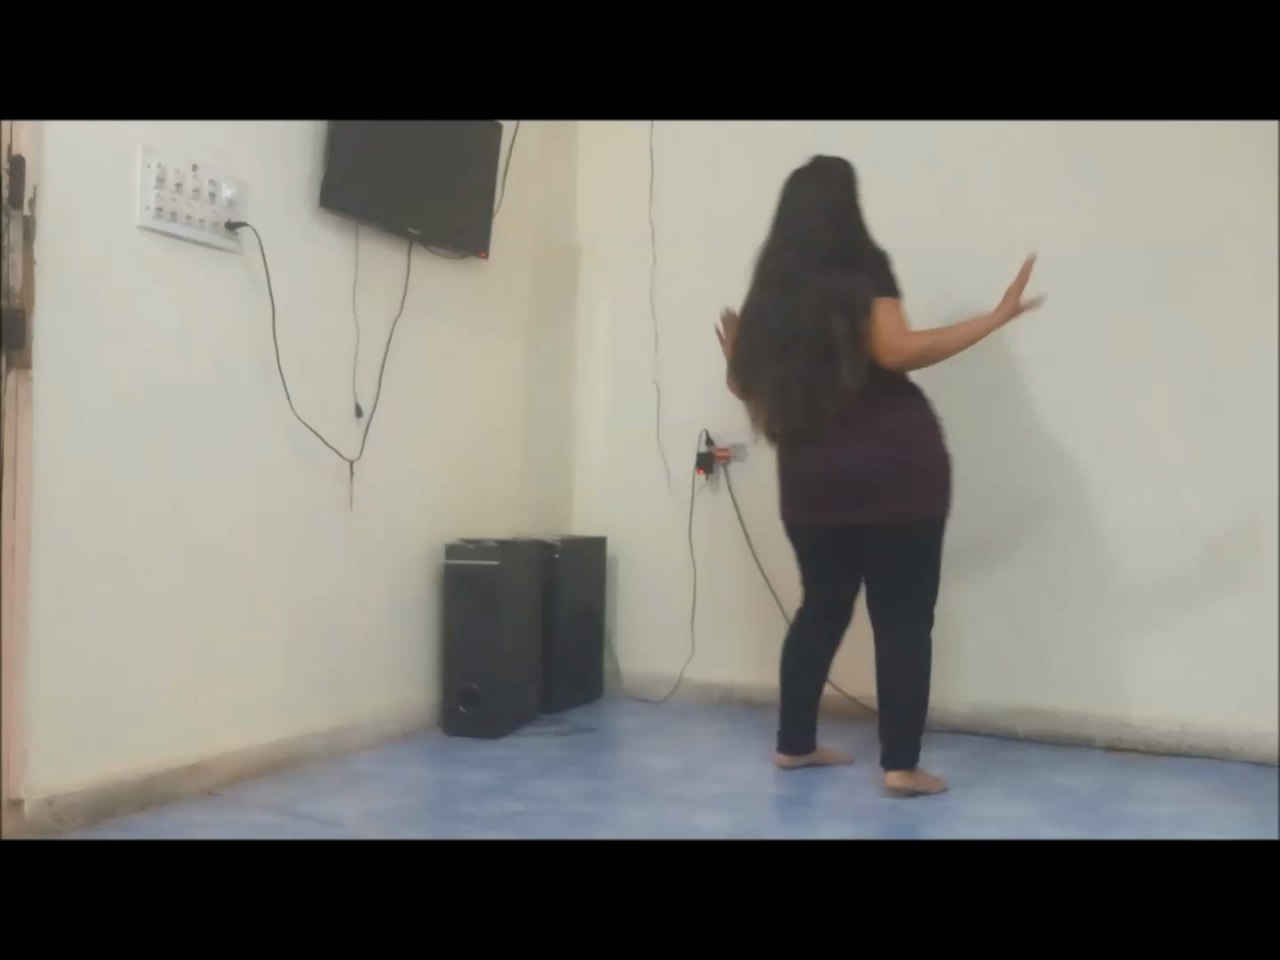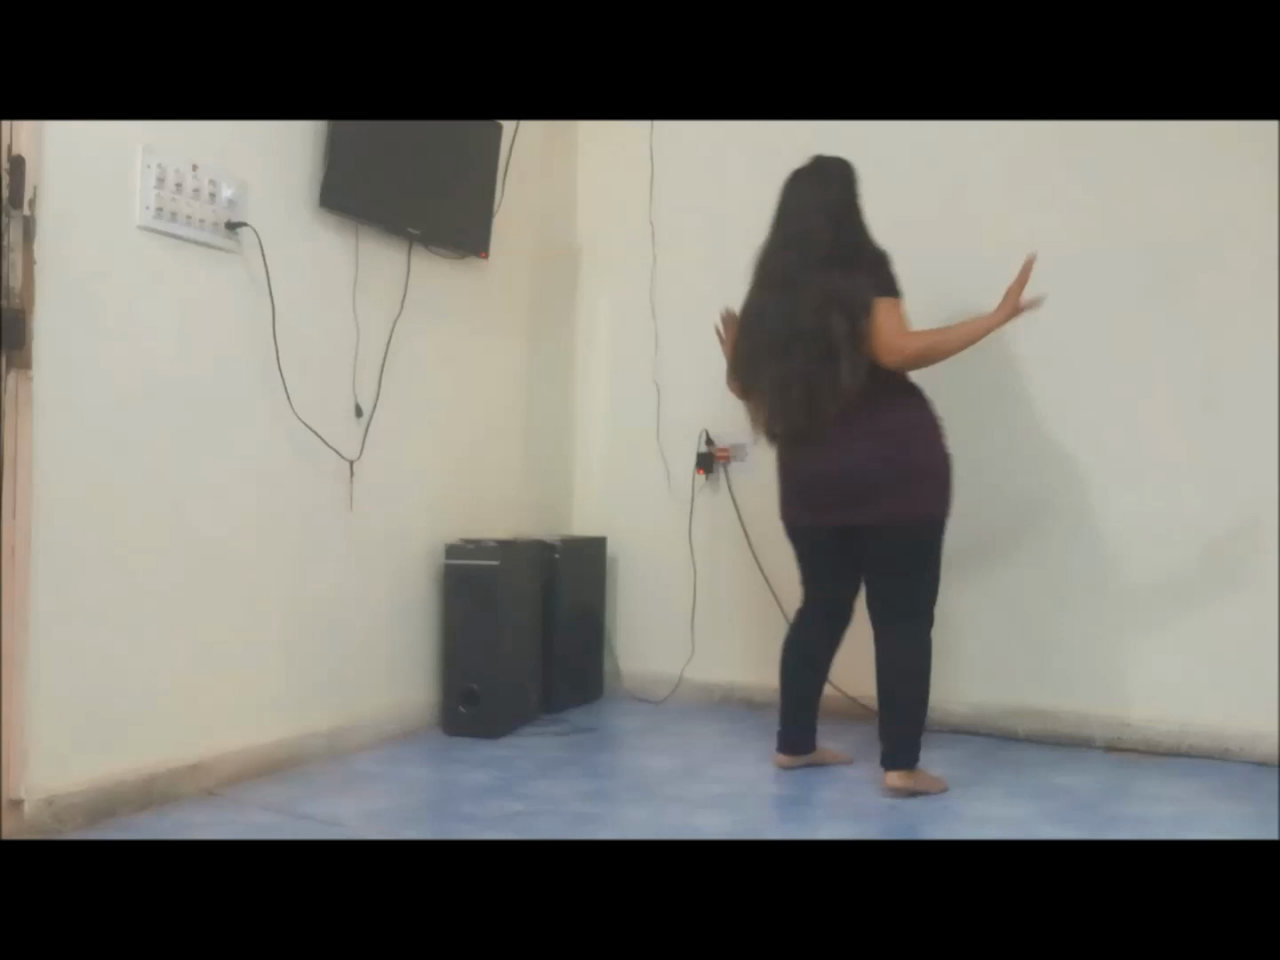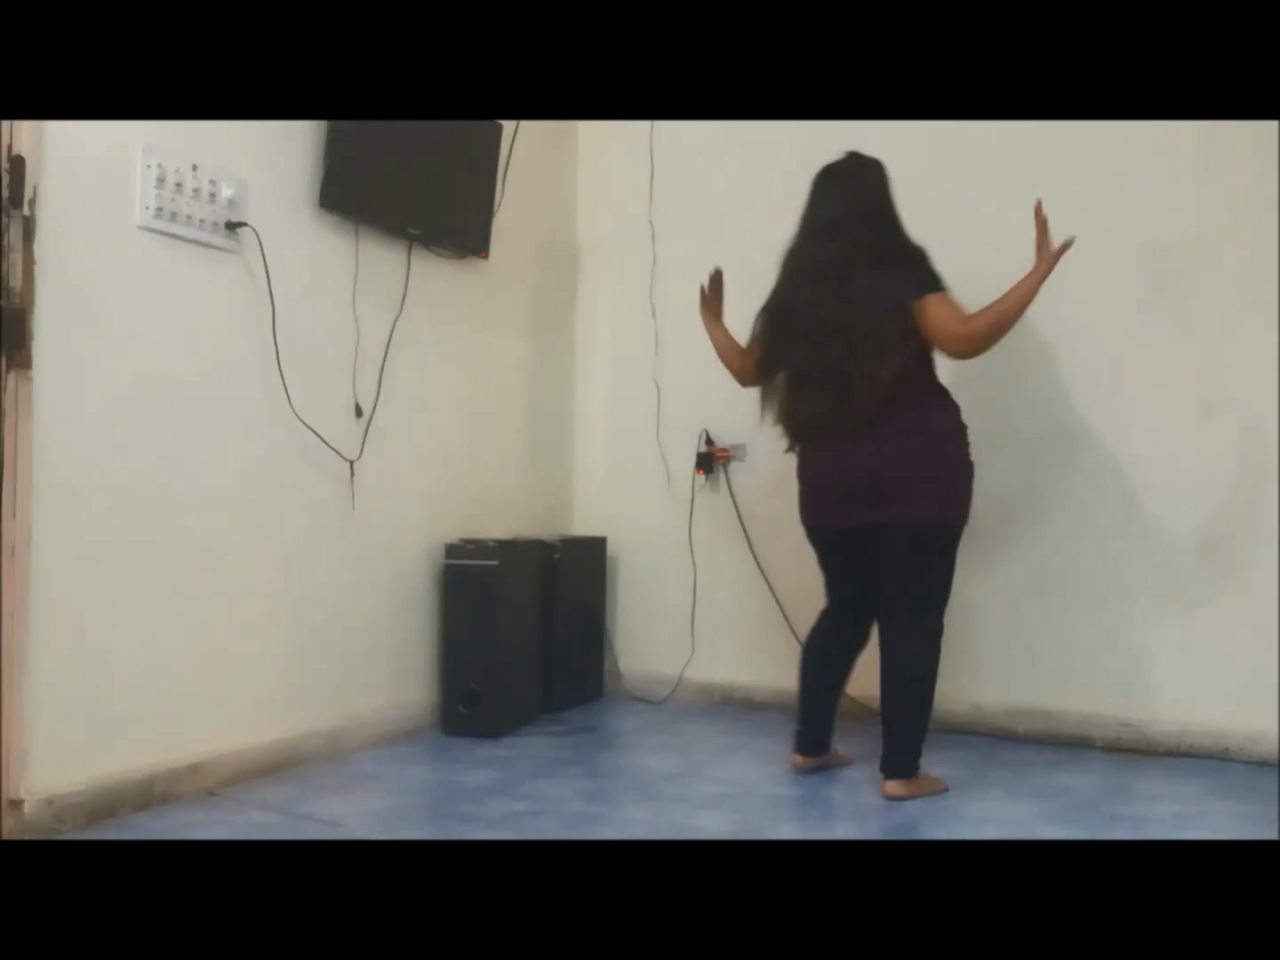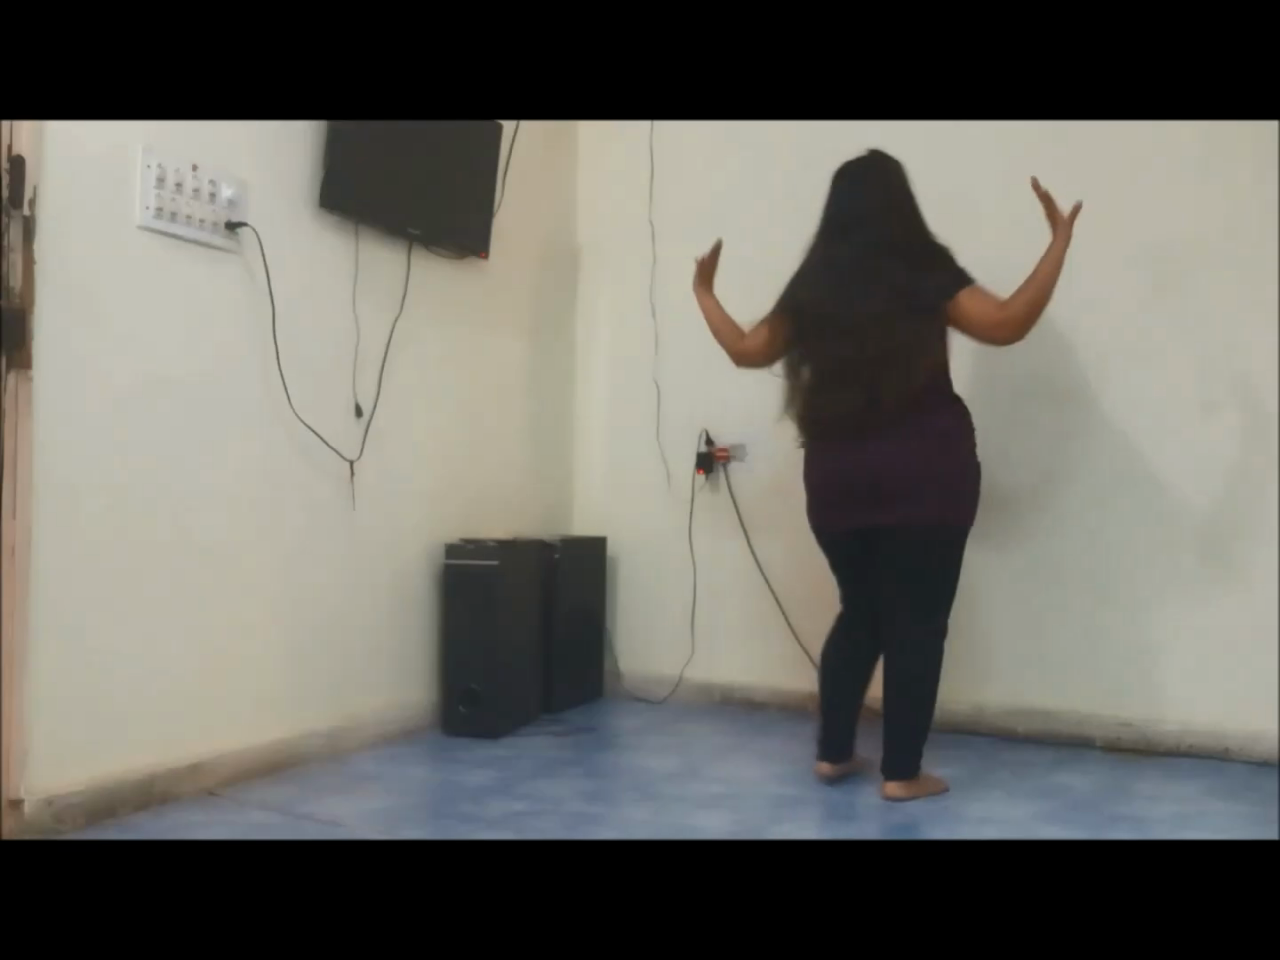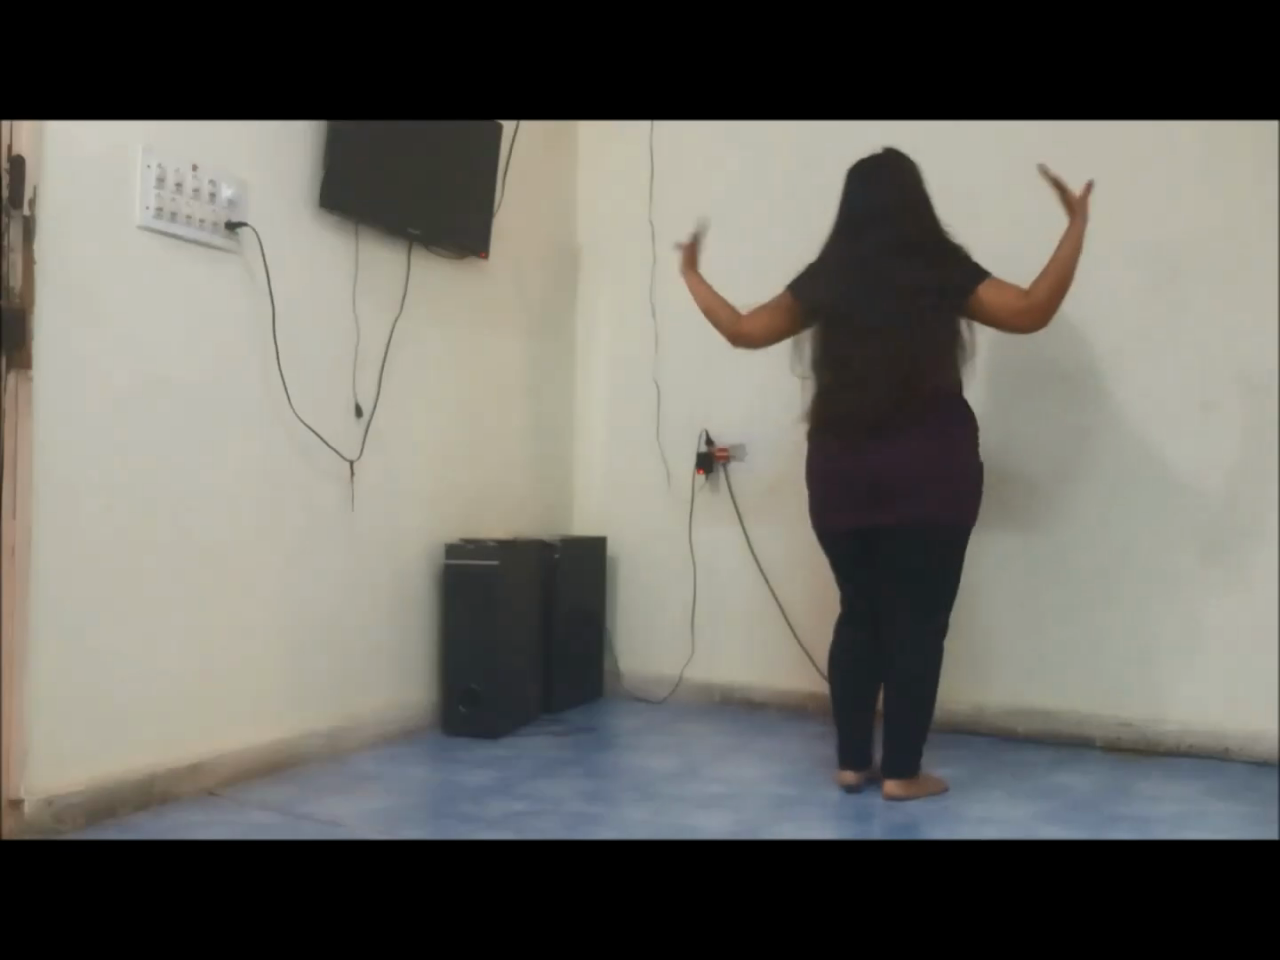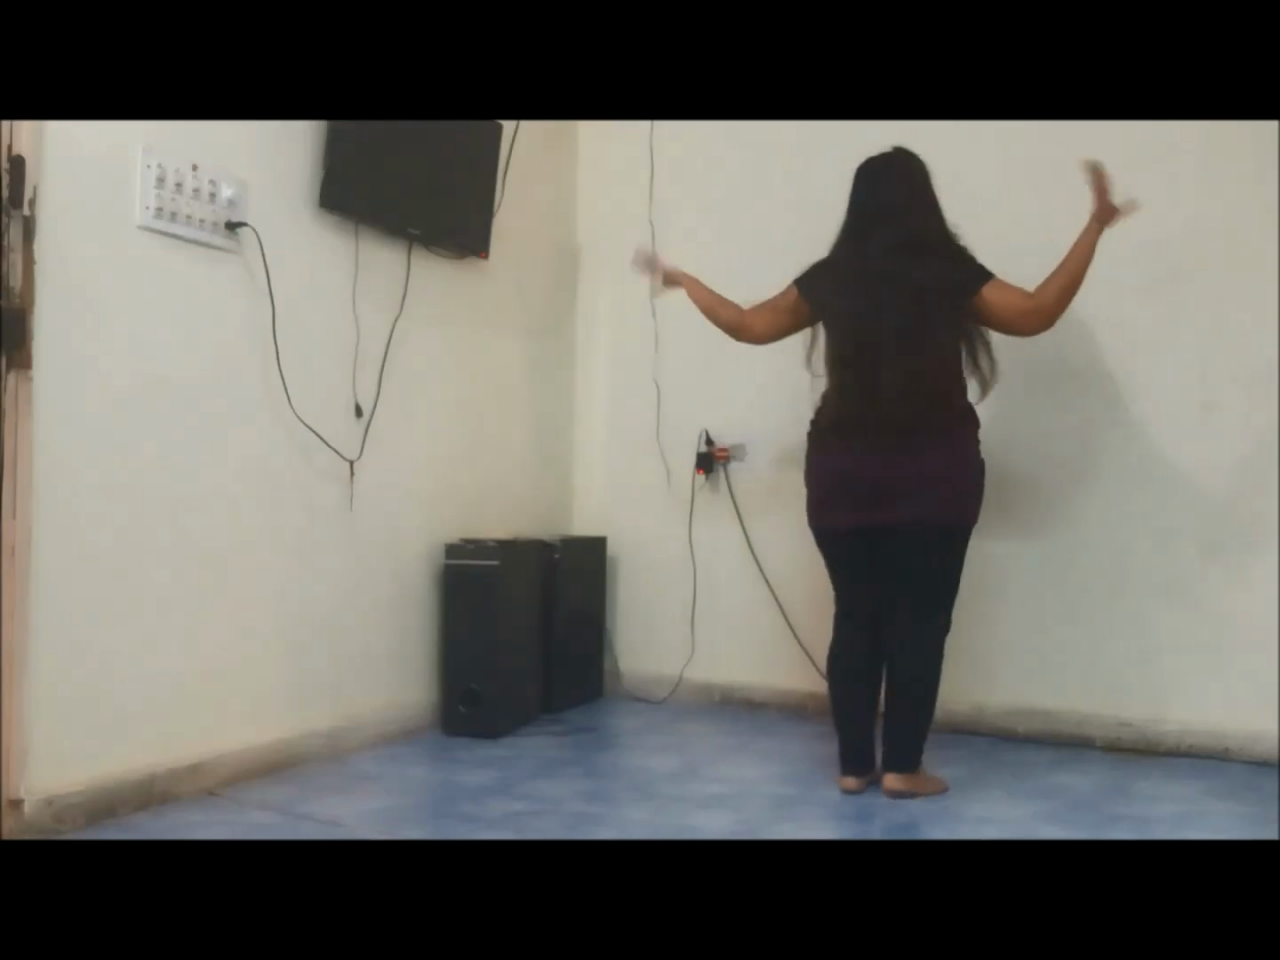
dt=0.1s
person 1, frame 1
left shoulder: (771, 288)
right shoulder: (862, 270)
left elbow: (745, 383)
right elbow: (897, 351)
left wrist: (732, 344)
right wrist: (997, 316)
left hip: (810, 470)
right hip: (892, 463)
left knee: (822, 606)
right knee: (903, 614)
left ankle: (794, 742)
right ankle: (901, 763)
person 1, frame 2
left shoulder: (771, 289)
right shoulder: (862, 269)
left elbow: (745, 384)
right elbow: (897, 351)
left wrist: (732, 344)
right wrist: (998, 315)
left hip: (810, 470)
right hip: (891, 464)
left knee: (822, 605)
right knee: (902, 614)
left ankle: (794, 742)
right ankle: (901, 763)
person 1, frame 3
left shoulder: (798, 286)
right shoulder: (899, 270)
left elbow: (747, 370)
right elbow: (962, 338)
left wrist: (712, 318)
right wrist: (1041, 267)
left hip: (829, 473)
right hip: (916, 468)
left knee: (846, 607)
right knee: (913, 618)
left ankle: (810, 744)
right ankle: (901, 770)
person 1, frame 4
left shoulder: (815, 284)
right shoulder: (922, 270)
left elbow: (748, 351)
right elbow: (1006, 325)
left wrist: (704, 293)
right wrist: (1059, 243)
left hip: (837, 473)
right hip: (923, 472)
left knee: (861, 611)
right knee: (916, 620)
left ankle: (834, 751)
right ankle: (902, 771)
person 1, frame 5
left shoulder: (826, 279)
right shoulder: (941, 271)
left elbow: (743, 332)
right elbow: (1029, 312)
left wrist: (693, 276)
right wrist: (1075, 226)
left hip: (841, 471)
right hip: (930, 472)
left knee: (860, 615)
right knee: (918, 621)
left ankle: (852, 760)
right ankle: (902, 771)
person 1, frame 6
left shoulder: (833, 278)
right shoulder: (948, 273)
left elbow: (747, 325)
right elbow: (1035, 314)
left wrist: (682, 279)
right wrist: (1093, 228)
left hip: (842, 471)
right hip: (932, 473)
left knee: (856, 617)
right knee: (919, 620)
left ankle: (854, 764)
right ankle: (902, 767)
